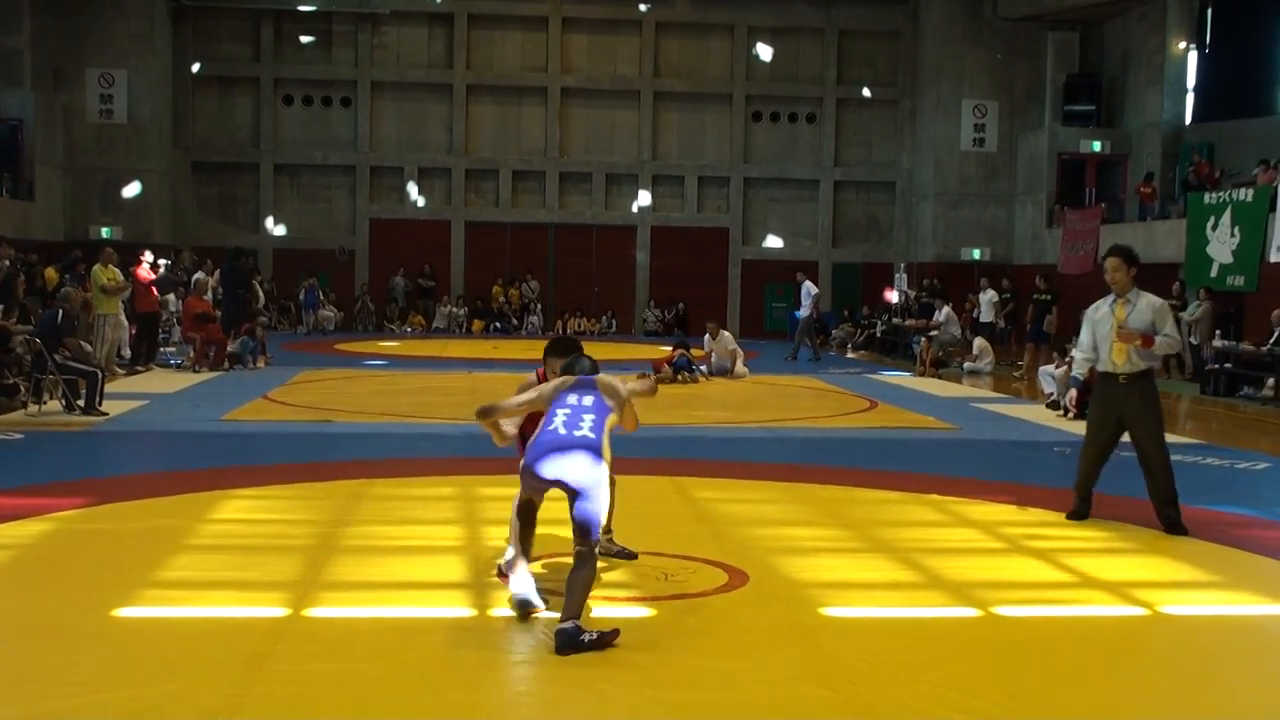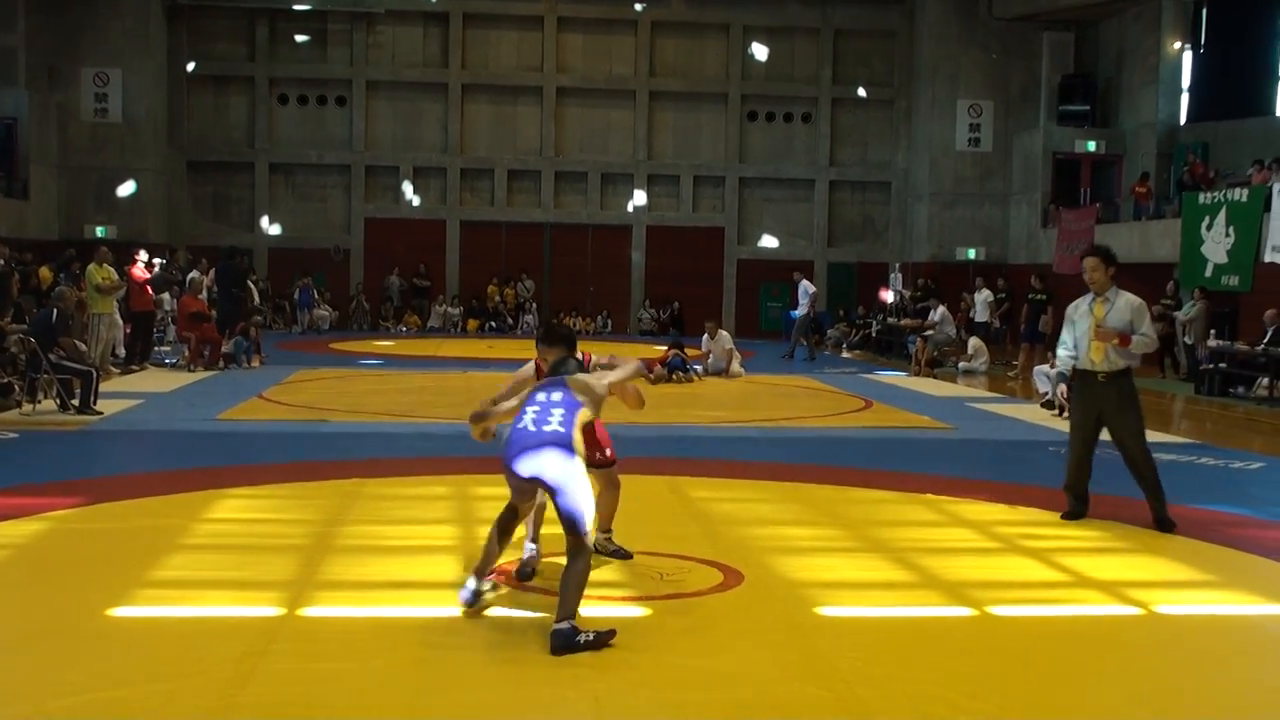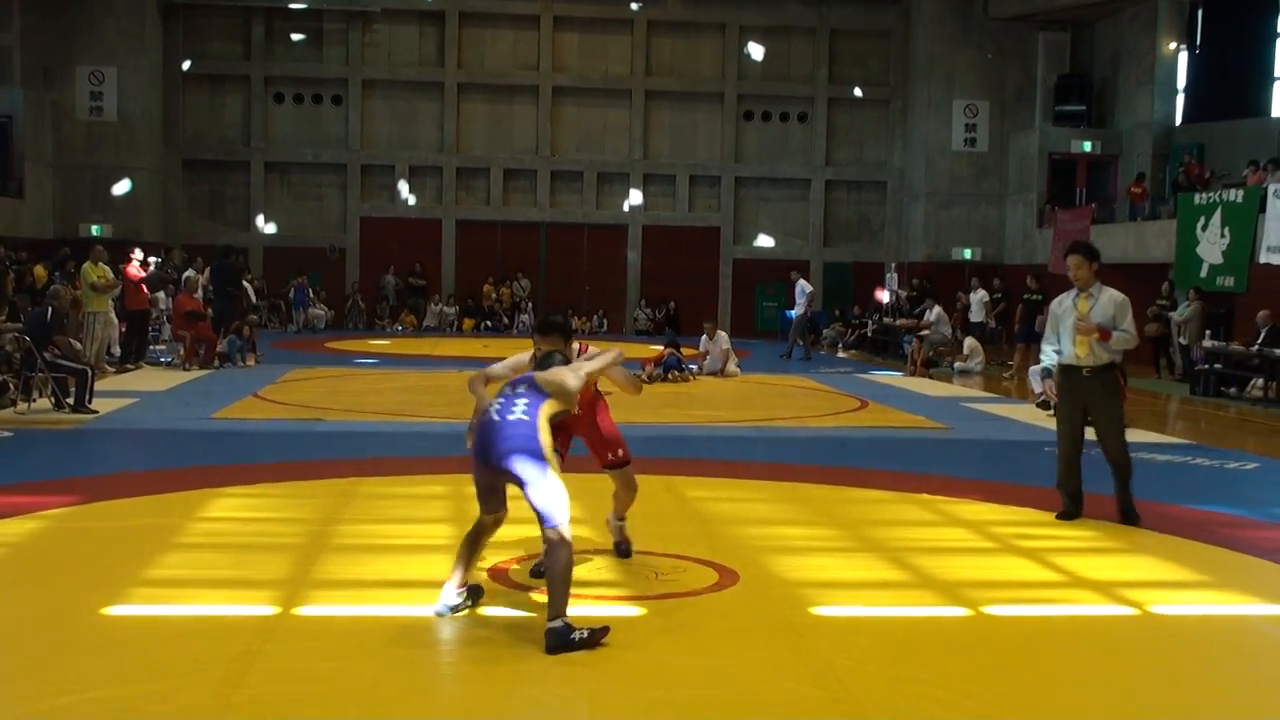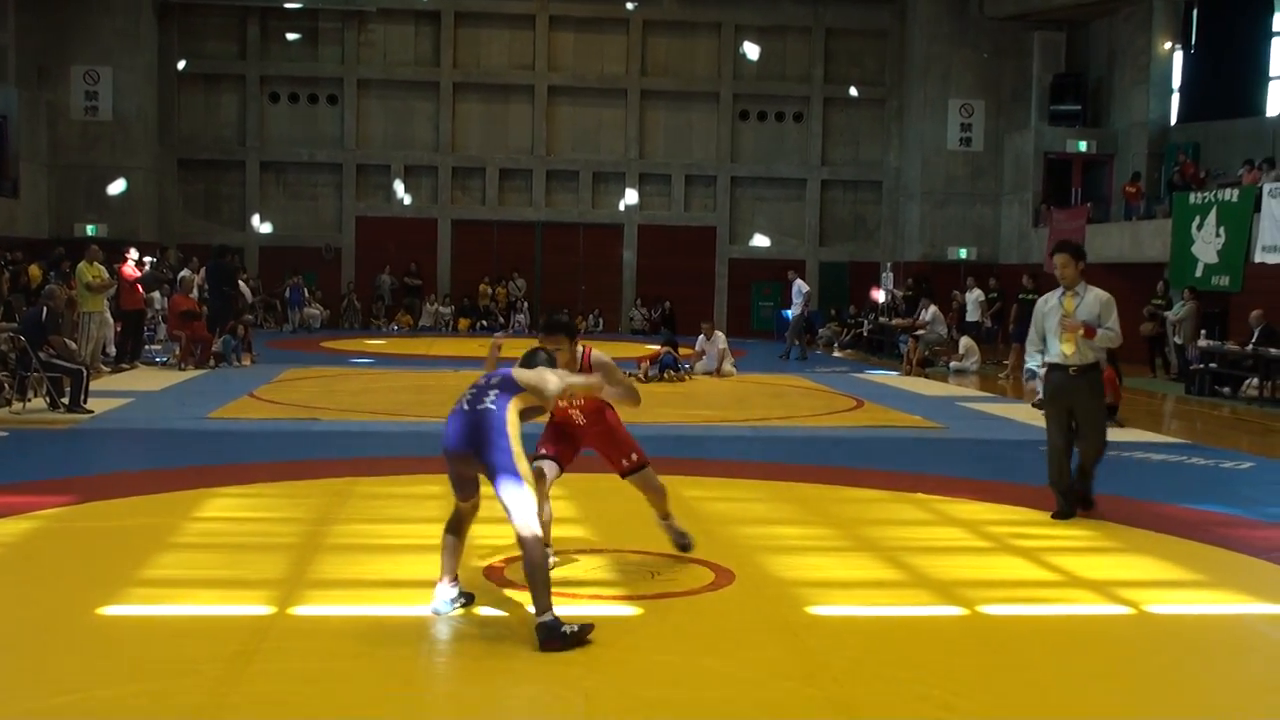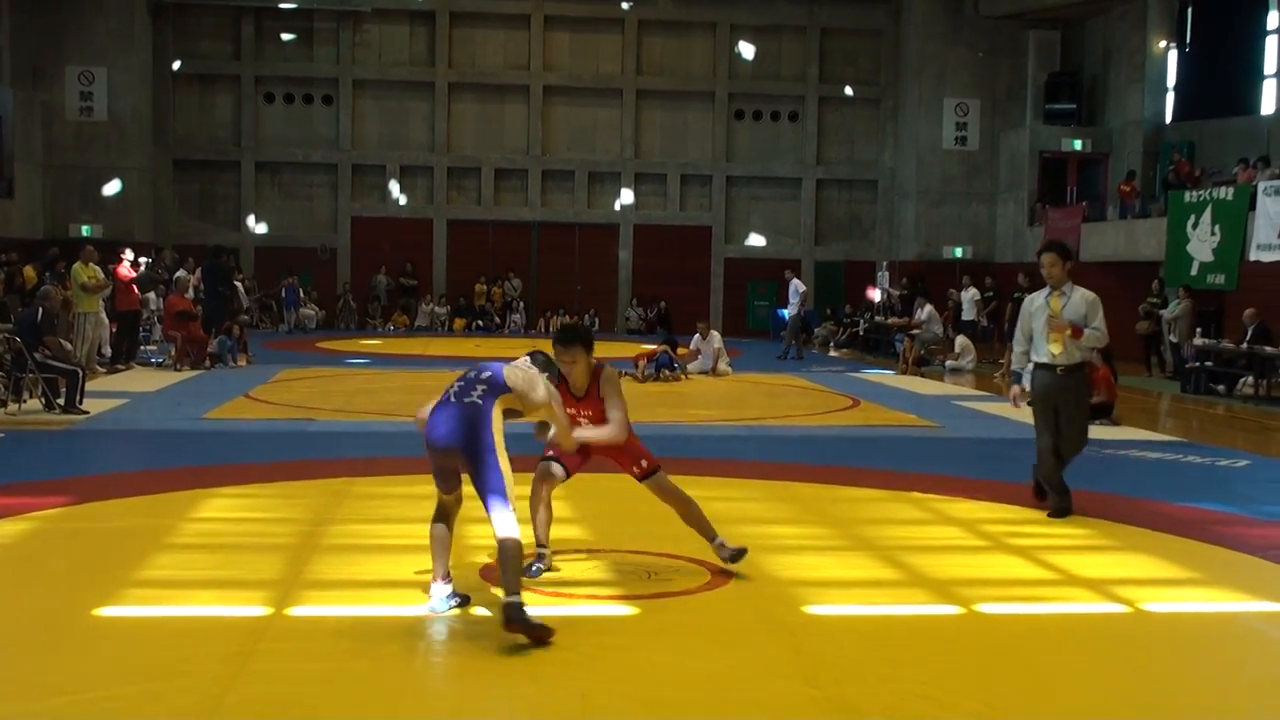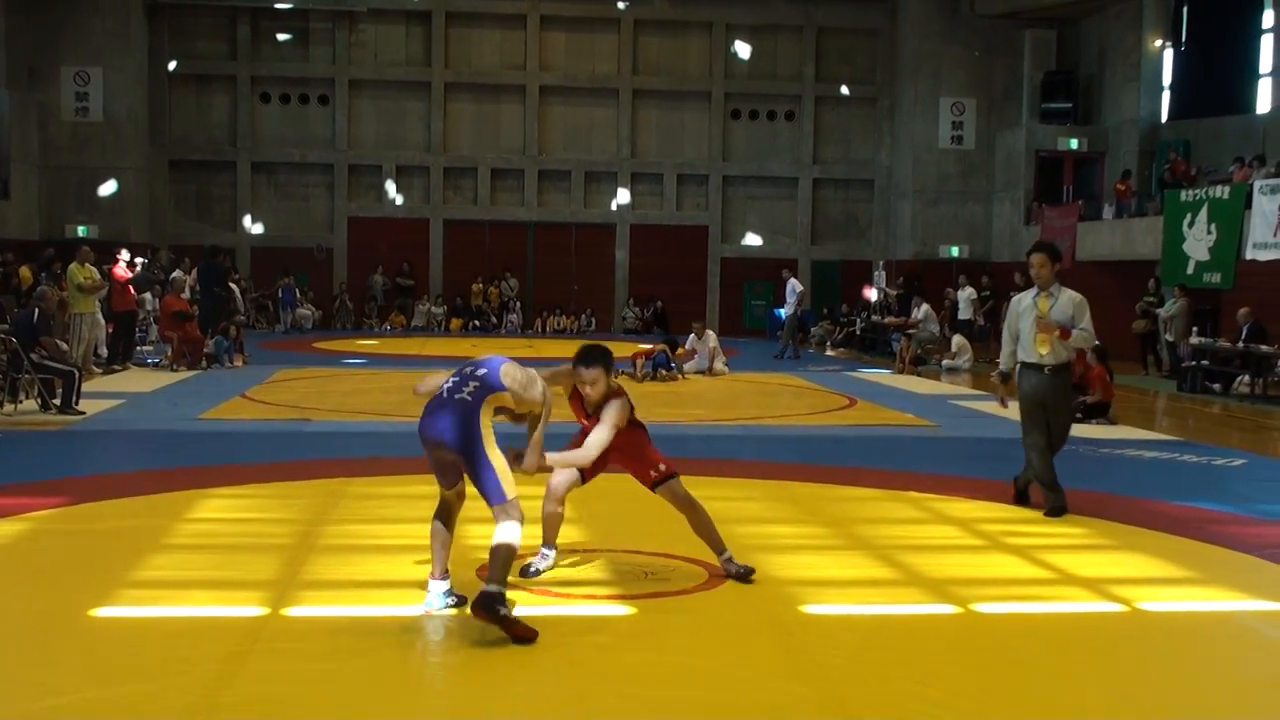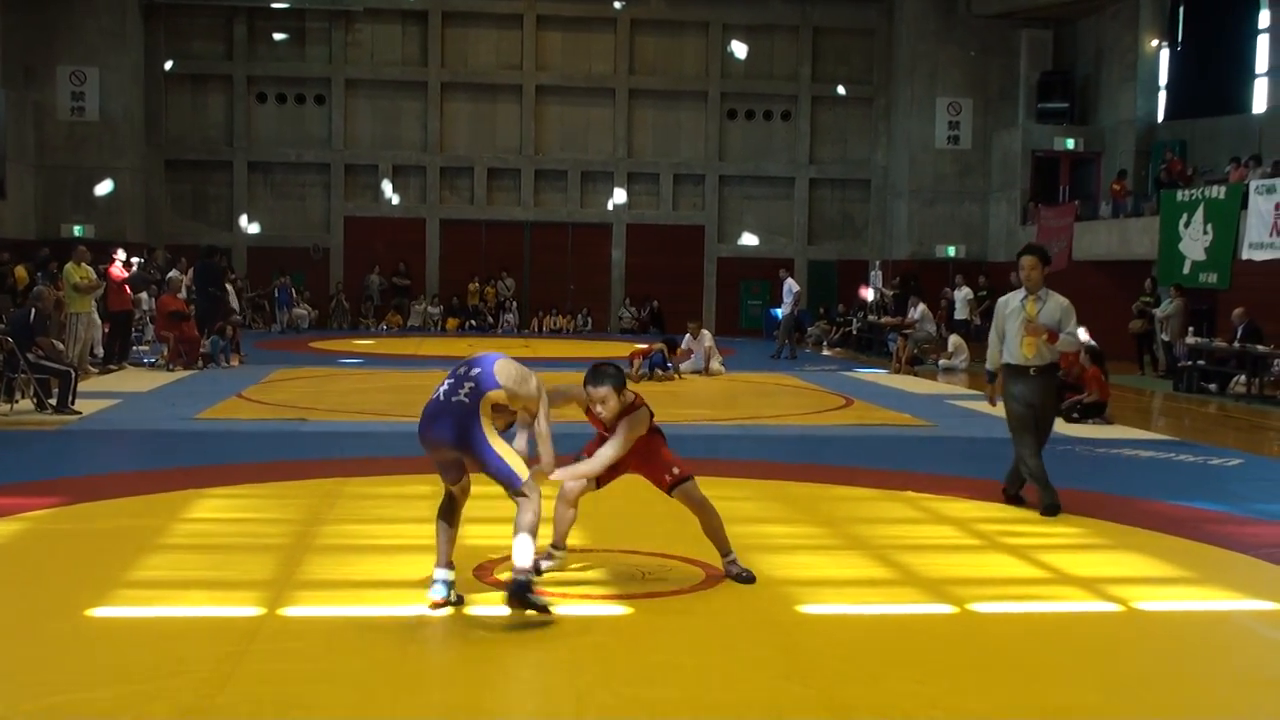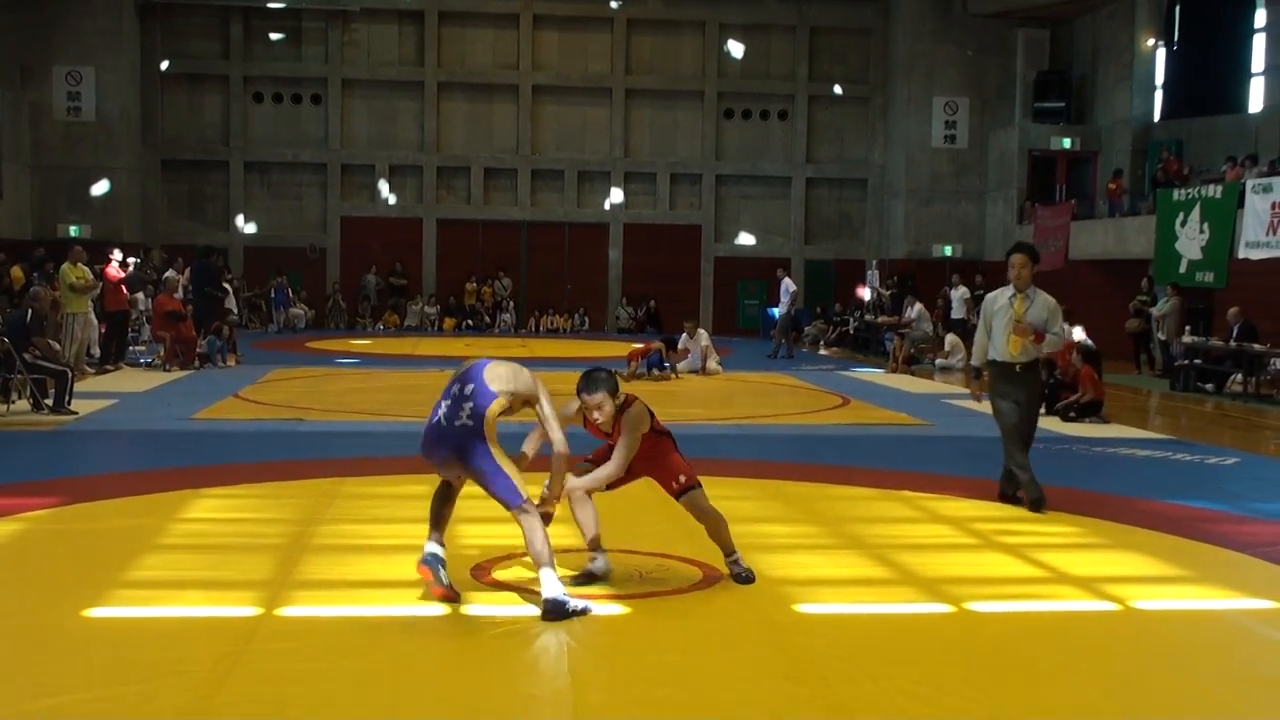
dt=0.1s
person 1, frame 1
left shoulder: (551, 388)
right shoulder: (615, 387)
left elbow: (486, 413)
right elbow: (650, 386)
left wrist: (501, 436)
left hip: (542, 455)
right hip: (587, 462)
left knee: (527, 502)
right knee: (585, 549)
left ankle: (522, 582)
right ankle: (568, 630)
person 1, frame 2
left shoulder: (534, 390)
right shoulder: (594, 383)
left elbow: (478, 418)
right elbow: (635, 367)
left wrist: (480, 431)
right wrist: (632, 392)
left hip: (516, 453)
right hip: (560, 456)
left knee: (519, 506)
right knee: (580, 548)
left ankle: (474, 585)
right ankle: (564, 630)
person 1, frame 3
left shoulder: (517, 382)
right shoulder: (569, 378)
left elbow: (473, 432)
right elbow: (615, 354)
left hip: (487, 447)
right hip: (526, 448)
left knee: (489, 520)
right knee: (558, 539)
left ankle: (453, 594)
right ankle: (557, 628)
person 1, frame 4
left shoulder: (500, 378)
right shoulder: (551, 379)
right elbow: (597, 383)
left hip: (453, 434)
right hip: (494, 433)
left knee: (464, 510)
right knee: (528, 528)
left ankle: (446, 592)
right ankle: (547, 623)
person 1, frame 5
left shoulder: (490, 371)
right shoulder: (544, 389)
left elbow: (423, 415)
right elbow: (568, 444)
left hip: (438, 427)
right hip: (479, 429)
left knee: (448, 503)
right knee: (505, 525)
left ankle: (441, 590)
right ankle: (514, 608)
person 1, frame 6
left shoulder: (484, 365)
right shoulder: (540, 391)
left elbow: (421, 388)
right elbow: (531, 462)
left hip: (430, 423)
right hip: (467, 425)
left knee: (451, 498)
right knee: (510, 515)
left ankle: (438, 587)
right ankle: (492, 598)
person 1, frame 7
left shoulder: (479, 366)
right shoulder: (534, 388)
right elbow: (546, 465)
left hip: (429, 427)
right hip: (468, 422)
left knee: (457, 492)
right knee: (529, 496)
left ankle: (441, 582)
right ankle: (521, 583)
person 1, frame 8
left shoulder: (470, 369)
right shoulder: (531, 382)
right elbow: (560, 447)
right wrist: (554, 493)
left hip: (433, 443)
right hip: (471, 442)
left knee: (452, 478)
right knee: (527, 512)
left ankle: (434, 552)
right ankle: (554, 595)
person 2, frame 1
left shoulder: (1155, 306)
right shoulder: (1096, 310)
left elbow: (1174, 343)
right elbow: (1085, 351)
left wrist: (1141, 339)
right wrist: (1075, 384)
left hip: (1140, 386)
right hip: (1106, 386)
left knee: (1153, 452)
right knee: (1093, 448)
left ankle: (1169, 514)
right ankle: (1082, 501)
person 2, frame 2
left shoulder: (1133, 304)
right shoulder: (1075, 309)
left elbow: (1150, 342)
right elbow: (1066, 347)
left wrist: (1118, 338)
right wrist: (1062, 379)
left hip: (1119, 382)
right hip: (1085, 383)
left knee: (1134, 448)
right knee: (1079, 447)
left ankle: (1158, 510)
right ankle: (1077, 502)
person 2, frame 3
left shoulder: (1115, 300)
right shoulder: (1059, 304)
left elbow: (1131, 338)
right elbow: (1051, 344)
left wrist: (1098, 333)
right wrist: (1048, 375)
left hip: (1103, 377)
right hip: (1070, 378)
left knee: (1114, 442)
right knee: (1068, 445)
left ankle: (1125, 501)
right ankle: (1070, 501)
person 2, frame 4
left shoulder: (1101, 299)
right shoulder: (1045, 303)
left elbow: (1115, 338)
right elbow: (1034, 344)
left wrist: (1084, 330)
right wrist: (1031, 376)
left hip: (1088, 376)
right hip: (1056, 376)
left knee: (1093, 441)
right knee: (1058, 442)
left ankle: (1083, 488)
right ankle: (1065, 500)
person 2, frame 5
left shoulder: (1087, 299)
right shoulder: (1031, 302)
left elbow: (1101, 338)
right elbow: (1021, 344)
left wrist: (1071, 330)
right wrist: (1016, 379)
left hip: (1075, 376)
right hip: (1043, 375)
left knee: (1075, 439)
right knee: (1046, 441)
left ankle: (1044, 481)
right ankle: (1059, 498)
person 2, frame 6
left shoulder: (1074, 301)
right shoulder: (1018, 302)
left elbow: (1088, 339)
right elbow: (1009, 342)
left wrist: (1060, 331)
right wrist: (1003, 379)
left hip: (1061, 375)
right hip: (1030, 375)
left knee: (1055, 439)
right knee: (1035, 439)
left ankle: (1023, 484)
right ankle: (1054, 498)
person 2, frame 7
left shoulder: (1061, 305)
right shoulder: (1005, 303)
right elbow: (996, 342)
left wrist: (1047, 335)
right wrist: (990, 379)
left hip: (1046, 377)
right hip: (1015, 376)
left knee: (1037, 439)
right knee: (1025, 439)
left ankle: (1012, 487)
right ankle: (1047, 496)
person 2, frame 8
left shoulder: (1048, 304)
right shoulder: (992, 300)
left elbow: (1058, 341)
right elbow: (982, 338)
left wrist: (1035, 335)
right wrist: (976, 374)
left hip: (1030, 373)
right hip: (1001, 372)
left knee: (1024, 433)
right knee: (1011, 431)
left ankle: (1009, 488)
right ankle: (1032, 490)
person 3, frame 1
right shoulder: (533, 384)
right elbow: (503, 432)
right wrist: (507, 430)
right hip: (535, 418)
left knee: (605, 481)
left ankle: (605, 540)
right ankle: (511, 556)
person 3, frame 2
left shoulder: (594, 367)
right shoulder: (531, 373)
right elbow: (492, 404)
left knee: (610, 481)
left ankle: (602, 537)
right ankle: (530, 551)
person 3, frame 3
left shoulder: (590, 357)
right shoulder: (528, 362)
left elbow: (635, 389)
right elbow: (477, 379)
left wrist: (608, 367)
right wrist: (484, 401)
left hip: (590, 412)
left knee: (627, 483)
left ankle: (617, 523)
person 3, frame 4
left shoulder: (596, 361)
left elbow: (634, 399)
left hip: (600, 423)
right hip: (562, 423)
left knee: (651, 486)
right knee: (539, 481)
left ankle: (667, 521)
right ankle: (544, 552)
person 3, frame 5
left shoulder: (605, 378)
left elbow: (617, 433)
left wrist: (572, 434)
left hip: (611, 433)
right hip: (576, 435)
left knee: (669, 492)
right knee: (542, 481)
left ankle: (718, 546)
right ankle: (542, 554)
person 3, frame 6
left shoulder: (616, 404)
right shoulder: (572, 378)
left elbow: (588, 455)
left wrist: (540, 457)
left hip: (630, 442)
right hip: (594, 436)
left knee: (682, 499)
right knee: (556, 486)
left ankle: (725, 559)
right ankle: (547, 553)
person 3, frame 7
left shoulder: (636, 416)
right shoulder: (585, 395)
left elbow: (597, 466)
left wrist: (547, 473)
left hip: (647, 448)
right hip: (609, 442)
left knee: (697, 501)
right knee: (569, 489)
left ankle: (730, 561)
right ankle: (555, 554)
person 3, frame 8
left shoulder: (633, 411)
right shoulder: (580, 410)
left elbow: (618, 469)
right elbow: (540, 432)
left wrist: (567, 483)
left hip: (657, 450)
right hip: (625, 452)
left knee: (701, 508)
right knee: (576, 486)
left ankle: (732, 559)
right ankle: (598, 561)
